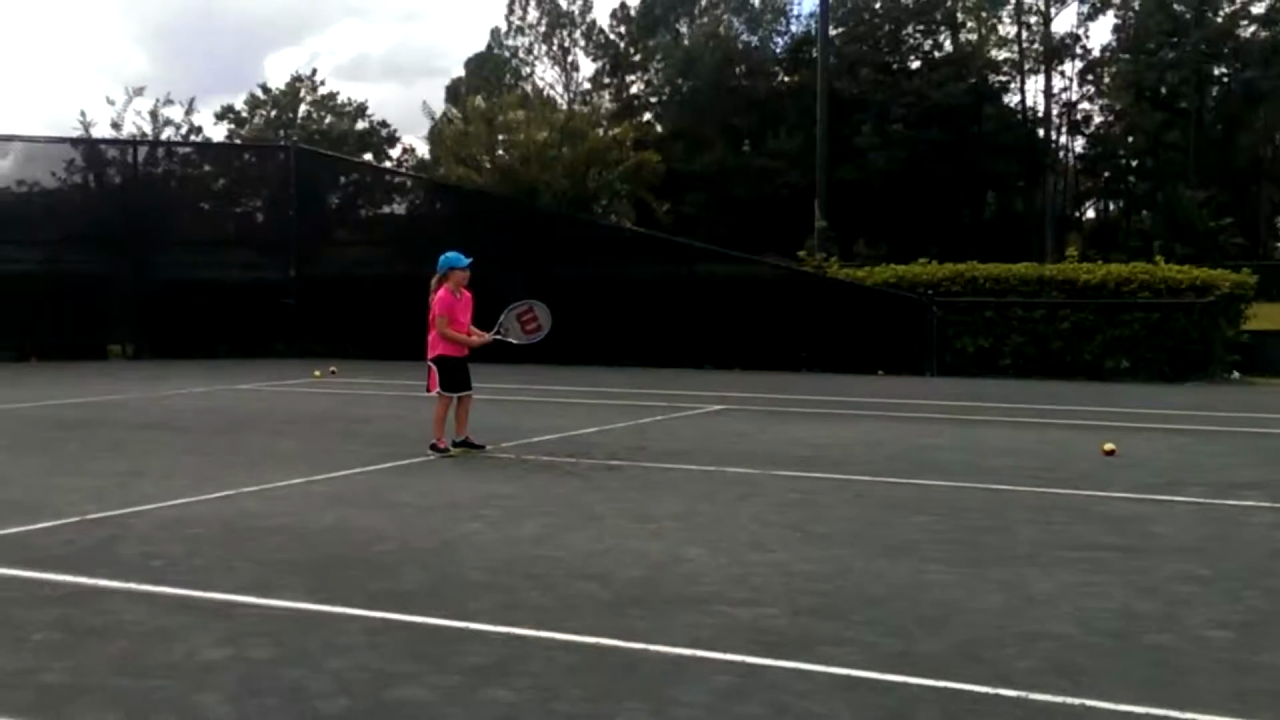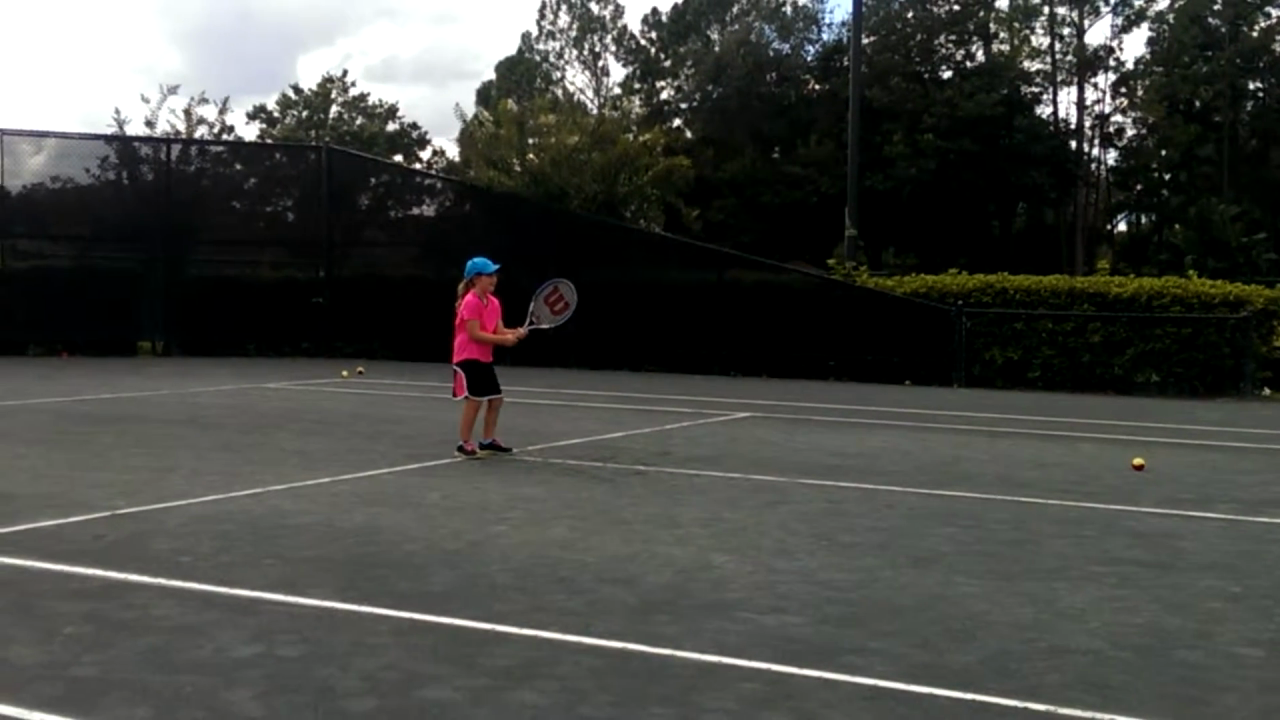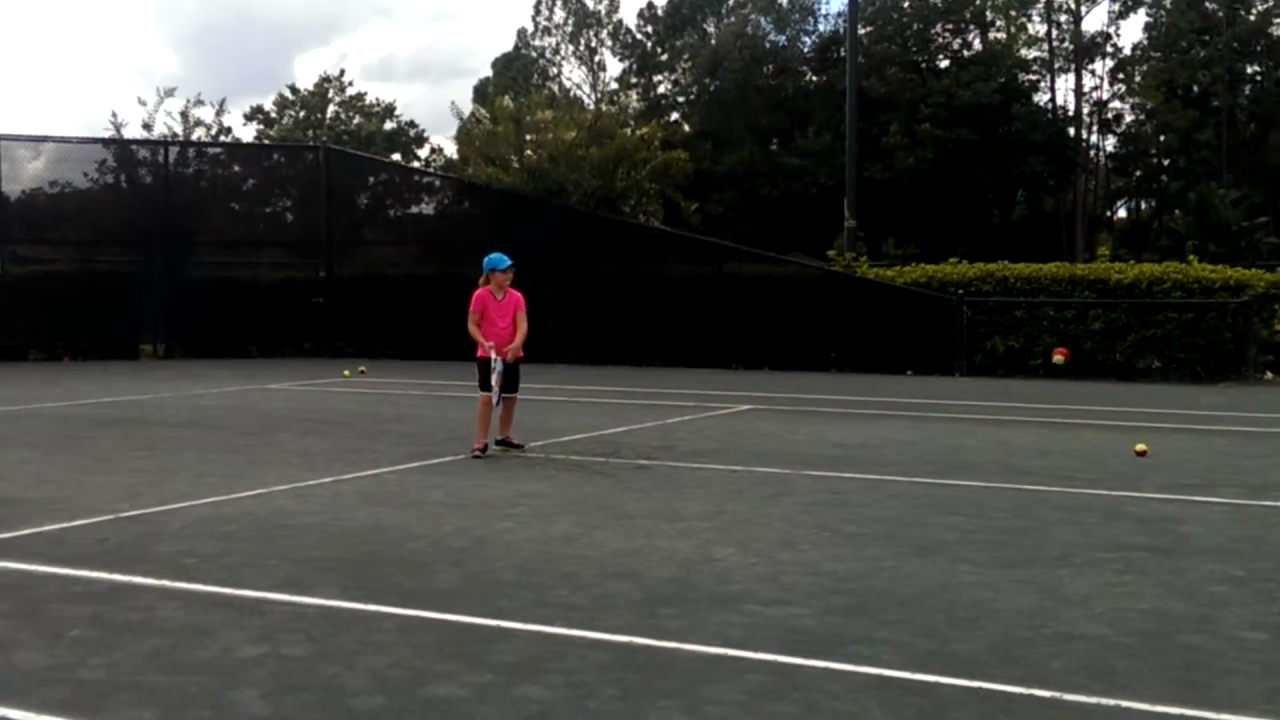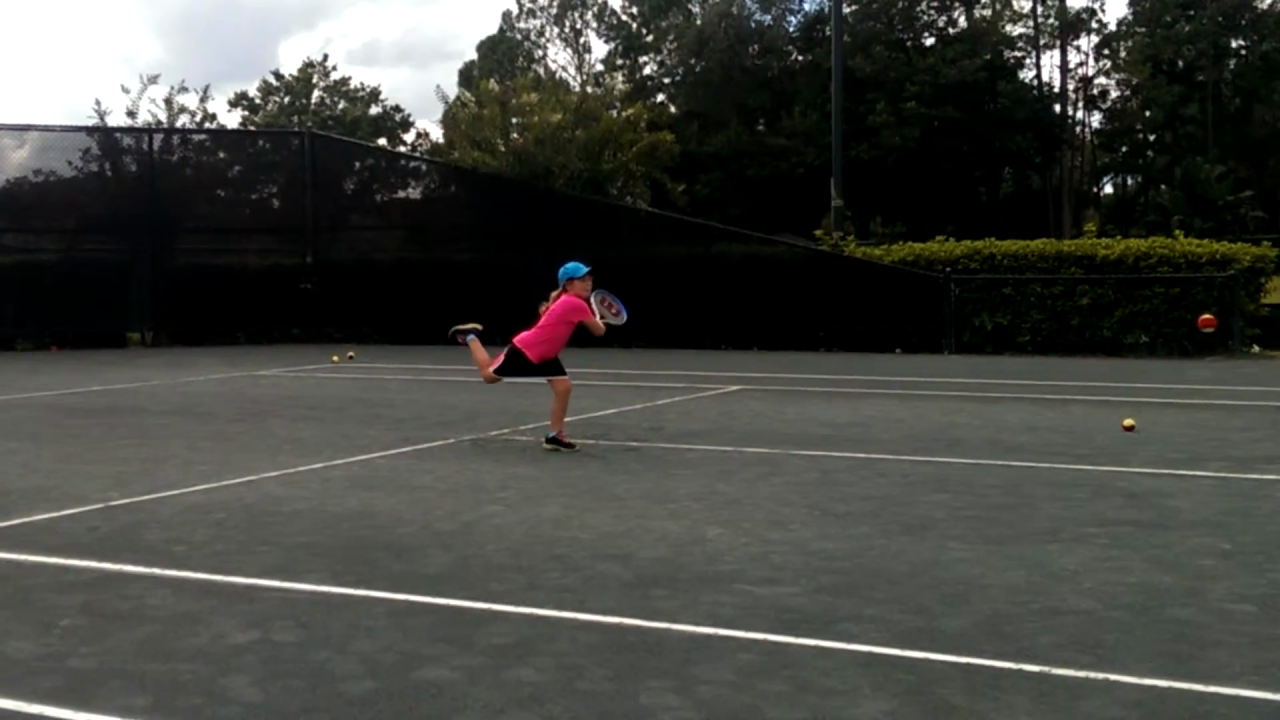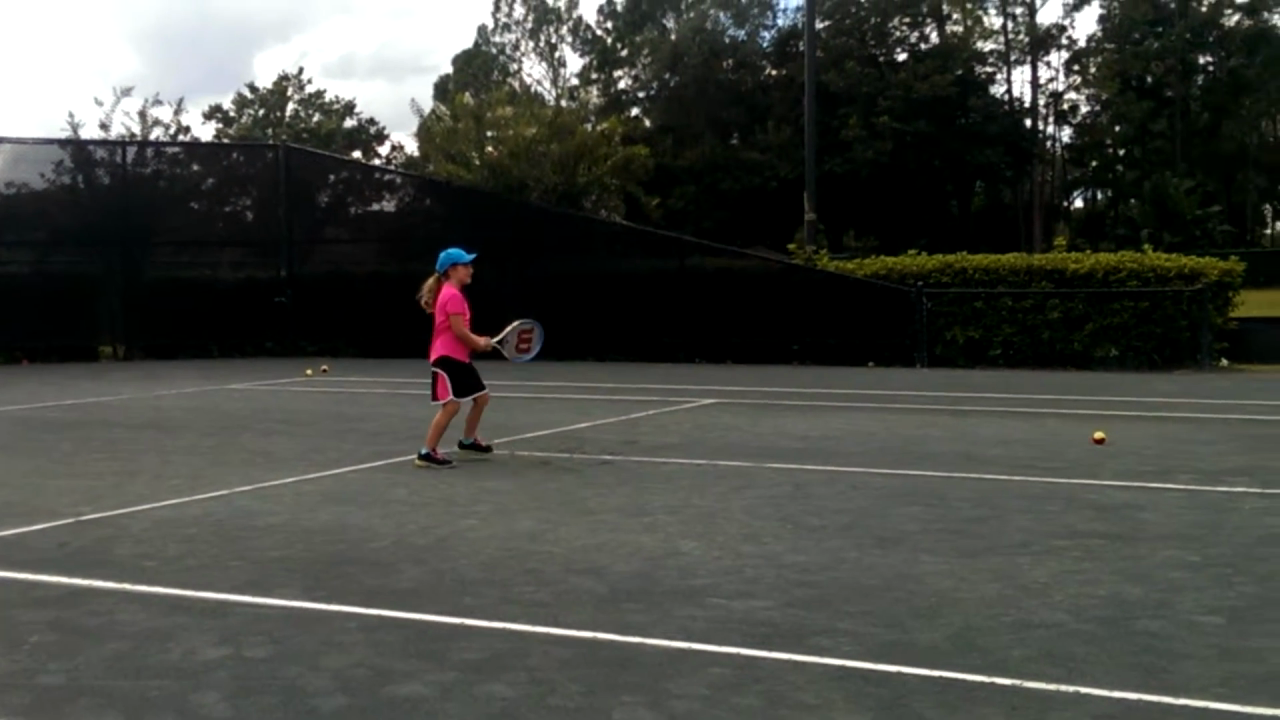
dt=1s
person 1, frame 1
left shoulder: (466, 296)
right shoulder: (443, 297)
right elbow: (442, 330)
left wrist: (480, 335)
right wrist: (469, 341)
left hip: (459, 355)
right hip: (443, 355)
left knee: (465, 396)
right knee: (445, 397)
left ankle: (461, 438)
right ankle: (437, 441)
person 1, frame 2
left shoulder: (494, 303)
right shoulder: (470, 302)
left elbow: (499, 330)
right elbow: (474, 334)
left wrist: (515, 333)
right wrist: (503, 340)
left hip: (484, 359)
right hip: (468, 359)
left knee: (496, 399)
right knee: (474, 400)
left ankle: (488, 441)
right ankle: (464, 443)
person 1, frame 3
left shoulder: (516, 297)
right shoulder: (480, 296)
left elbow: (522, 324)
right elbow: (472, 325)
left wrist: (517, 344)
right wrist: (484, 342)
left hip: (511, 356)
right hip: (487, 356)
left knee: (510, 398)
right knee: (486, 398)
left ankle: (502, 437)
right ankle: (481, 441)
person 1, frame 4
left shoulder: (568, 302)
right shoulder: (577, 304)
right elbow: (599, 331)
right wrist: (600, 322)
left hip: (545, 355)
right hip: (525, 350)
left knee: (564, 387)
right knee: (489, 375)
left ankle: (555, 436)
right ankle: (469, 335)
person 1, frame 5
left shoulder: (450, 294)
right shoulder: (453, 295)
right elbow: (459, 331)
left wrist: (479, 340)
right wrist: (479, 345)
left hip: (459, 359)
right hip: (447, 358)
left knee: (481, 397)
right knee: (451, 405)
left ankle: (468, 440)
right ankle: (426, 452)
